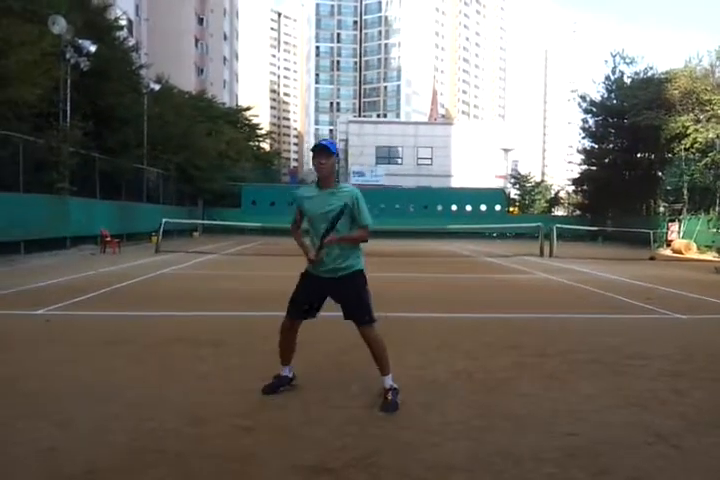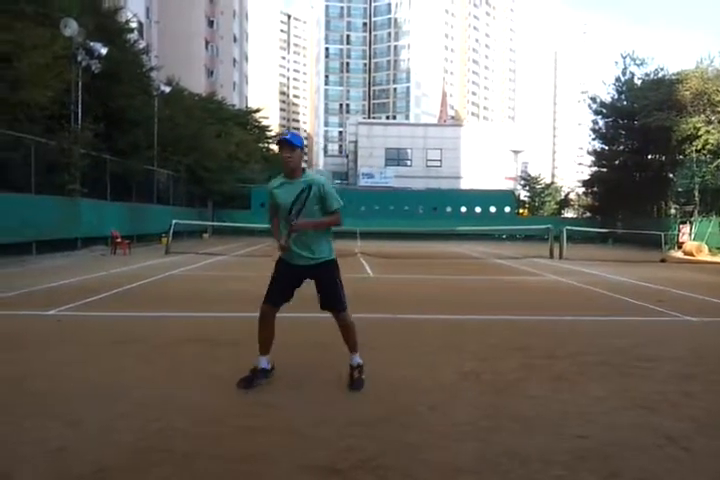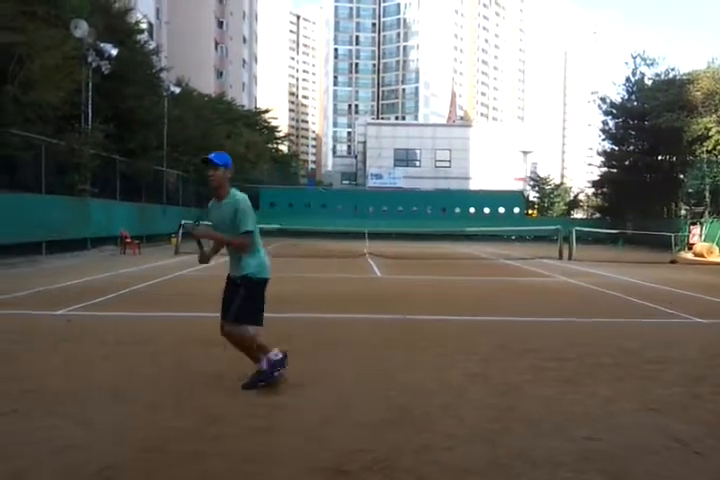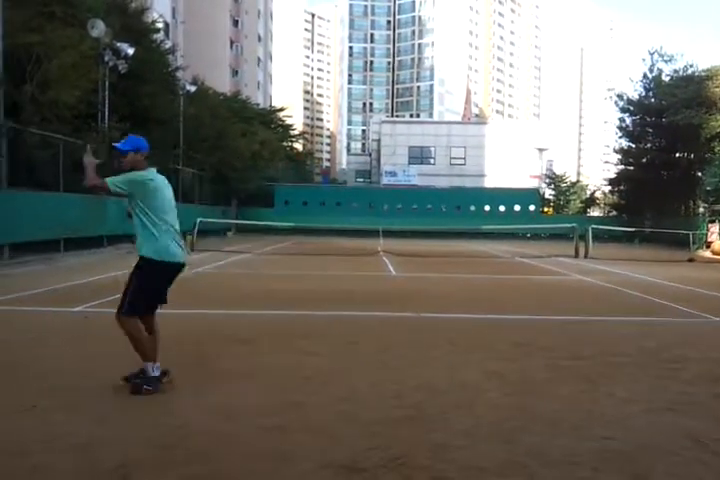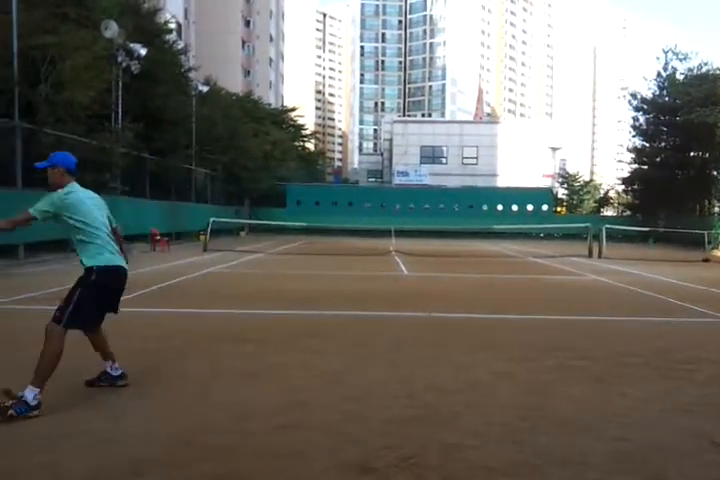
dt=0.4s
person 1, frame 1
left shoulder: (352, 194)
right shoulder: (303, 195)
left elbow: (364, 234)
right elbow: (296, 228)
left wrist: (338, 238)
right wrist: (306, 250)
left hip: (348, 271)
right hip: (316, 271)
left knee: (367, 329)
right knee: (290, 323)
left ankle: (389, 386)
right ankle: (286, 374)
person 1, frame 2
left shoulder: (319, 183)
right shoulder: (274, 187)
left elbow: (336, 218)
left wrist: (310, 223)
right wrist: (279, 238)
left hip: (321, 258)
right hip: (290, 259)
left knee: (340, 313)
right knee: (267, 310)
left ankle: (355, 363)
right ankle: (263, 366)
person 1, frame 3
left shoulder: (240, 201)
right shoulder: (213, 205)
left elbow: (244, 243)
left wrist: (211, 234)
right wrist: (210, 252)
left hip: (253, 272)
right hip: (237, 273)
left knee: (232, 328)
right knee: (228, 330)
left ankle: (274, 356)
right ankle: (266, 367)
person 1, frame 4
left shoulder: (138, 180)
right shoulder: (160, 181)
left elbow: (92, 183)
left wrist: (89, 163)
left hip: (156, 257)
right hip: (174, 257)
left knee: (126, 317)
right knee: (143, 312)
left ankle: (153, 374)
right ankle: (152, 368)
person 1, frame 5
left shoulder: (59, 198)
right shoulder: (94, 197)
right elbow: (116, 234)
left hip: (101, 270)
right hip: (117, 269)
left knee: (56, 328)
right knee: (89, 323)
left ankle: (30, 399)
right ankle: (114, 372)
